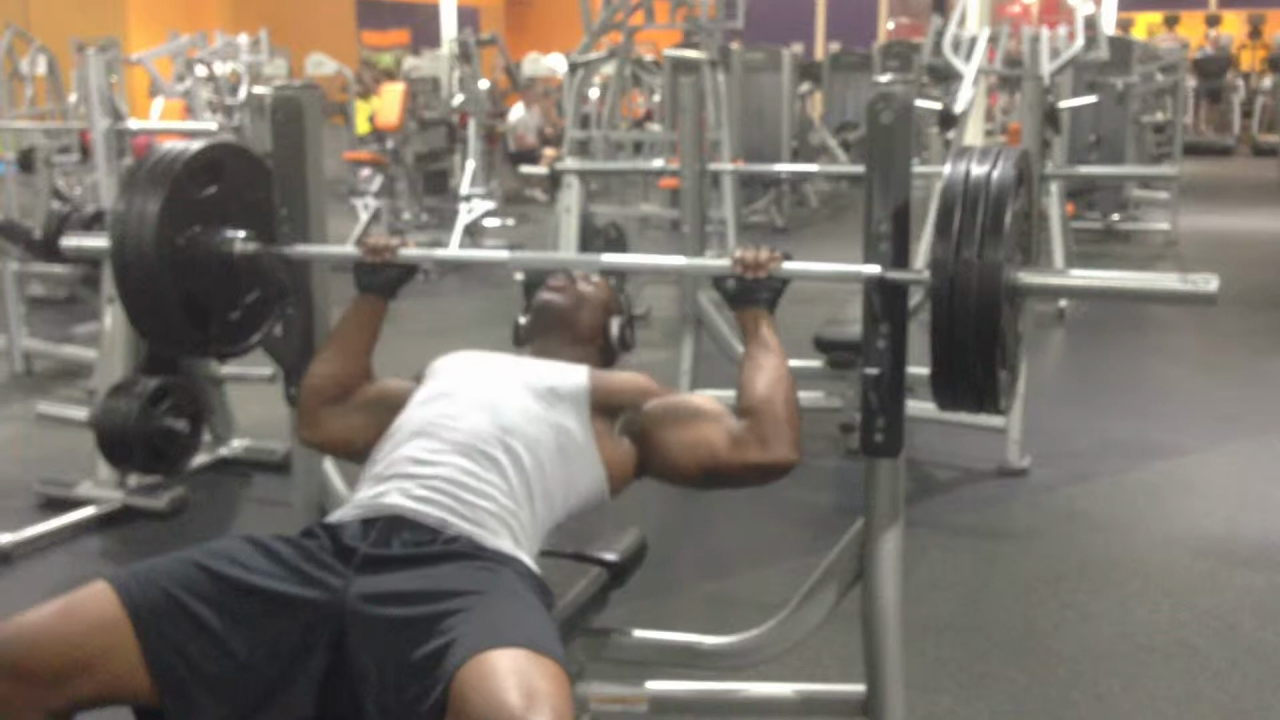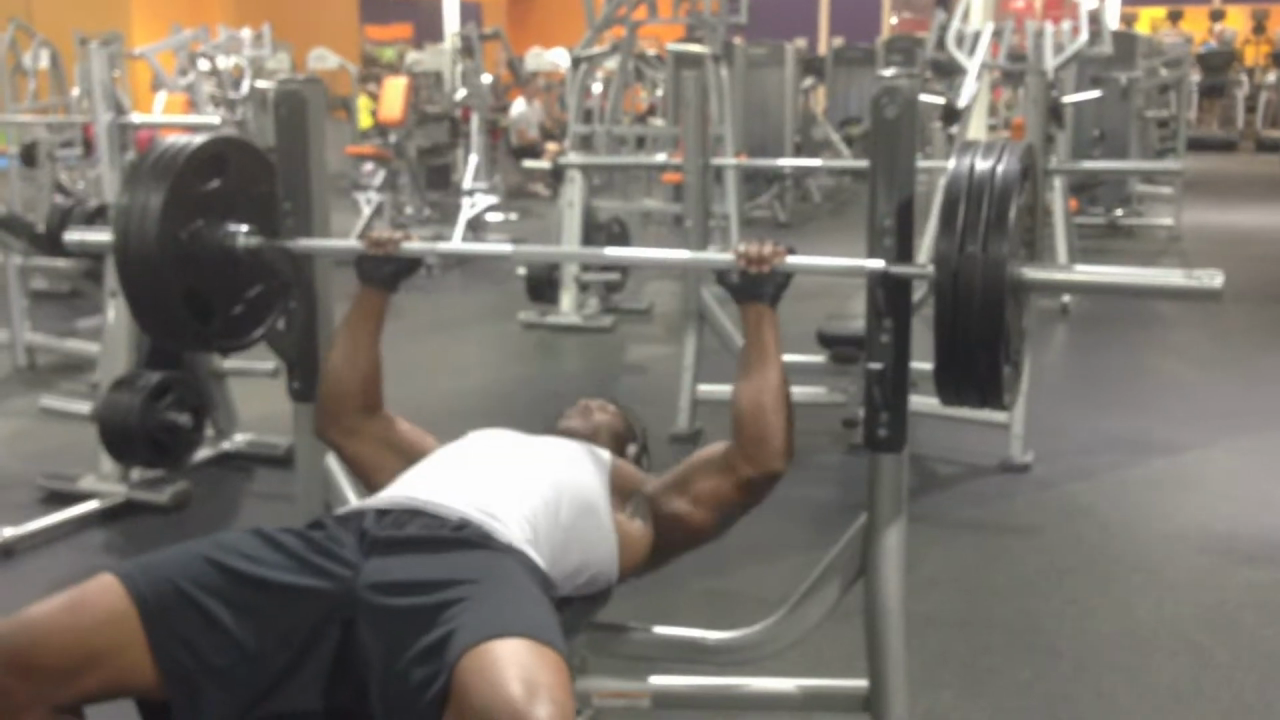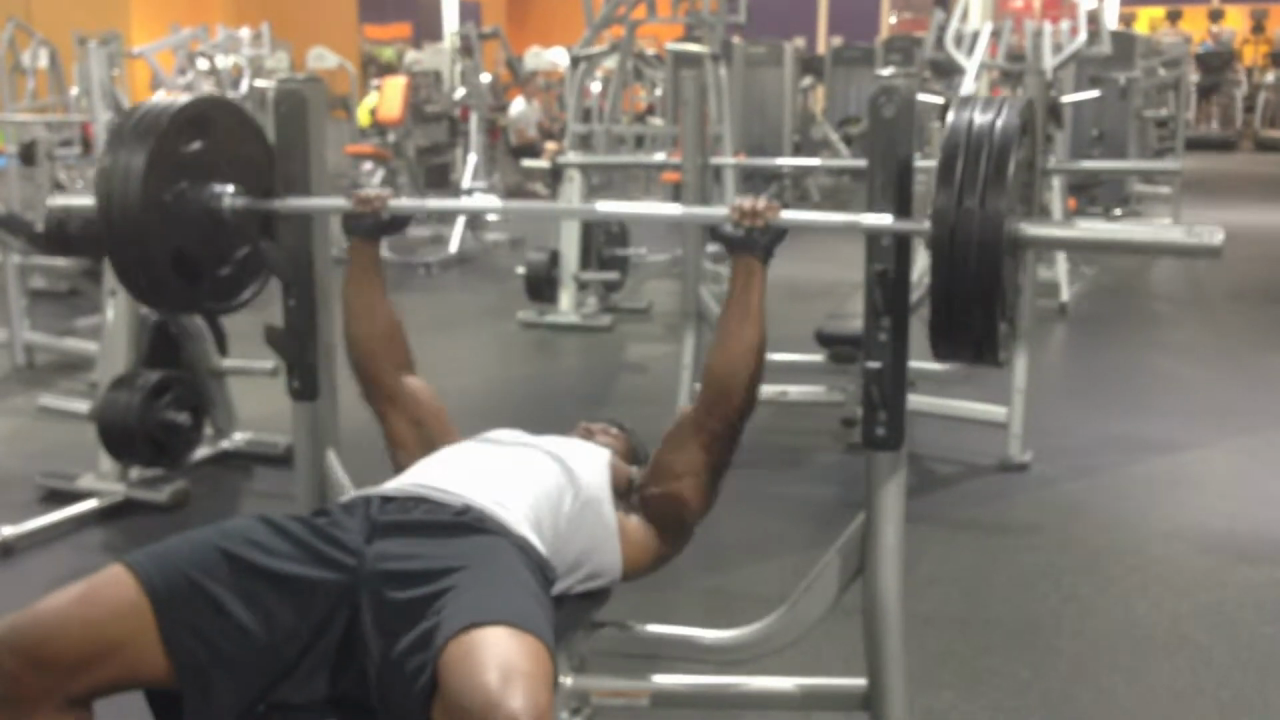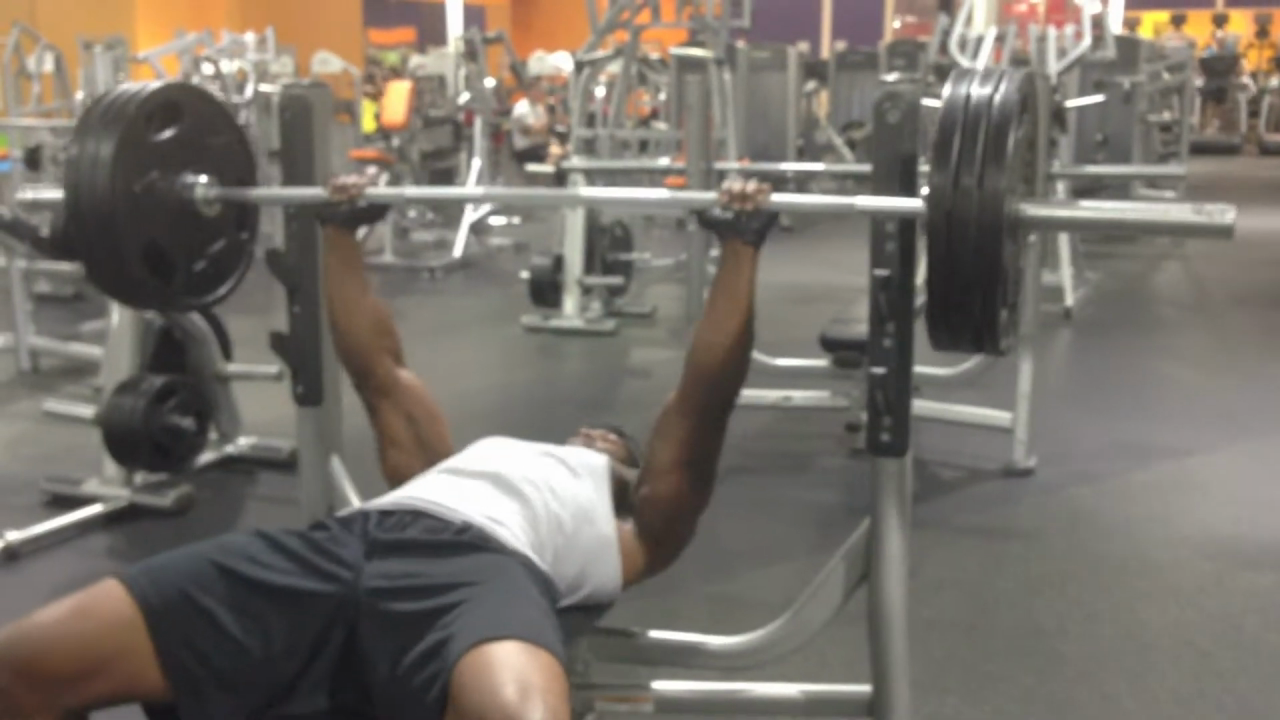
dt=0.7s
person 1, frame 1
left shoulder: (620, 400)
right shoulder: (446, 372)
left elbow: (767, 446)
right elbow: (319, 416)
left wrist: (756, 314)
right wrist: (373, 293)
left hip: (469, 570)
right hip: (326, 553)
person 1, frame 2
left shoulder: (639, 509)
right shoulder: (467, 447)
left elbow: (758, 459)
right elbow: (346, 419)
left wrist: (758, 309)
right wrist: (375, 288)
left hip: (481, 565)
right hip: (337, 546)
person 1, frame 3
left shoulder: (638, 517)
right shoulder: (468, 452)
left elbow: (719, 413)
right elbow: (387, 377)
left wrist: (749, 261)
right wrist: (364, 243)
right hip: (345, 530)
person 1, frame 4
left shoulder: (634, 528)
right shoulder: (456, 464)
left elbow: (704, 400)
right elbow: (381, 372)
left wrist: (740, 248)
right wrist: (340, 234)
right hip: (345, 545)
